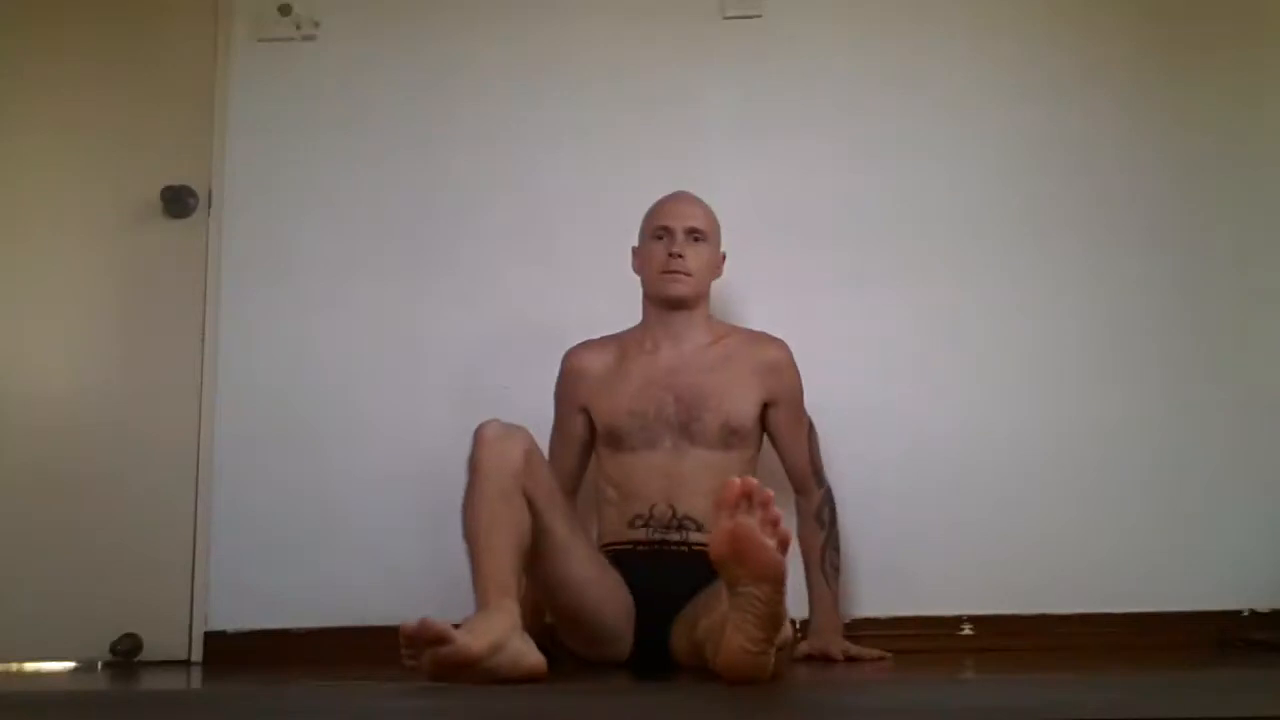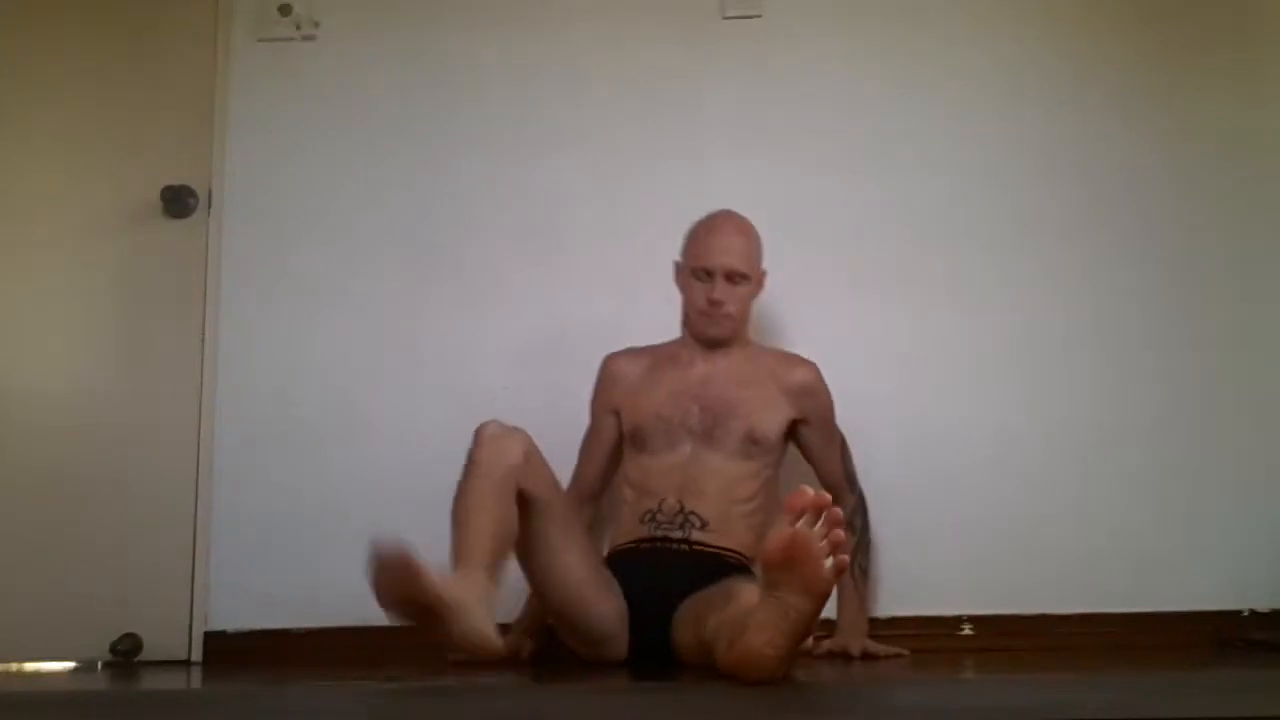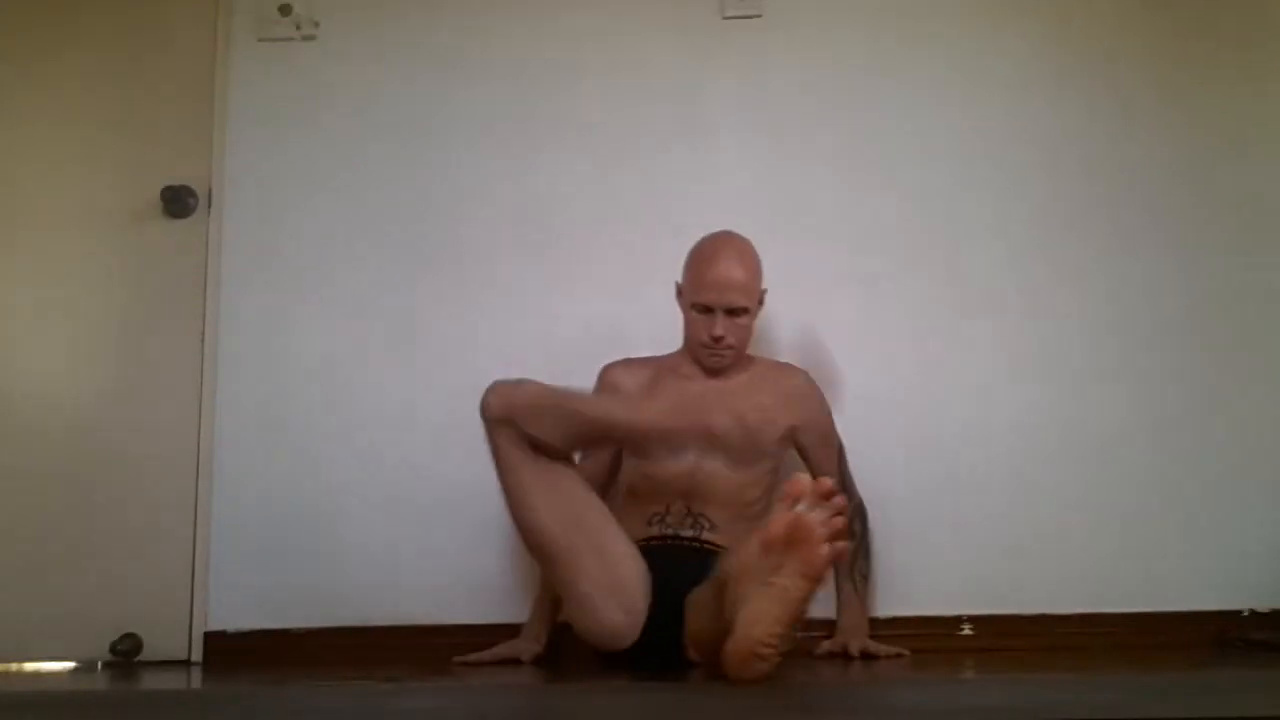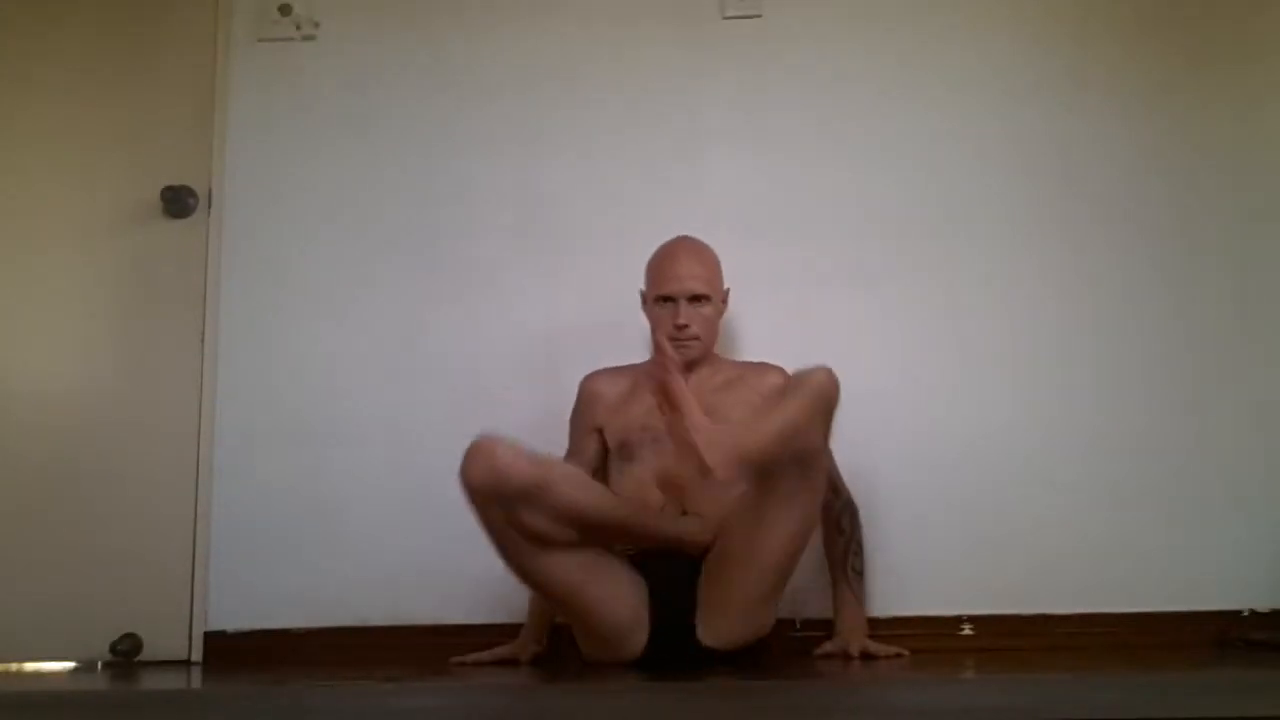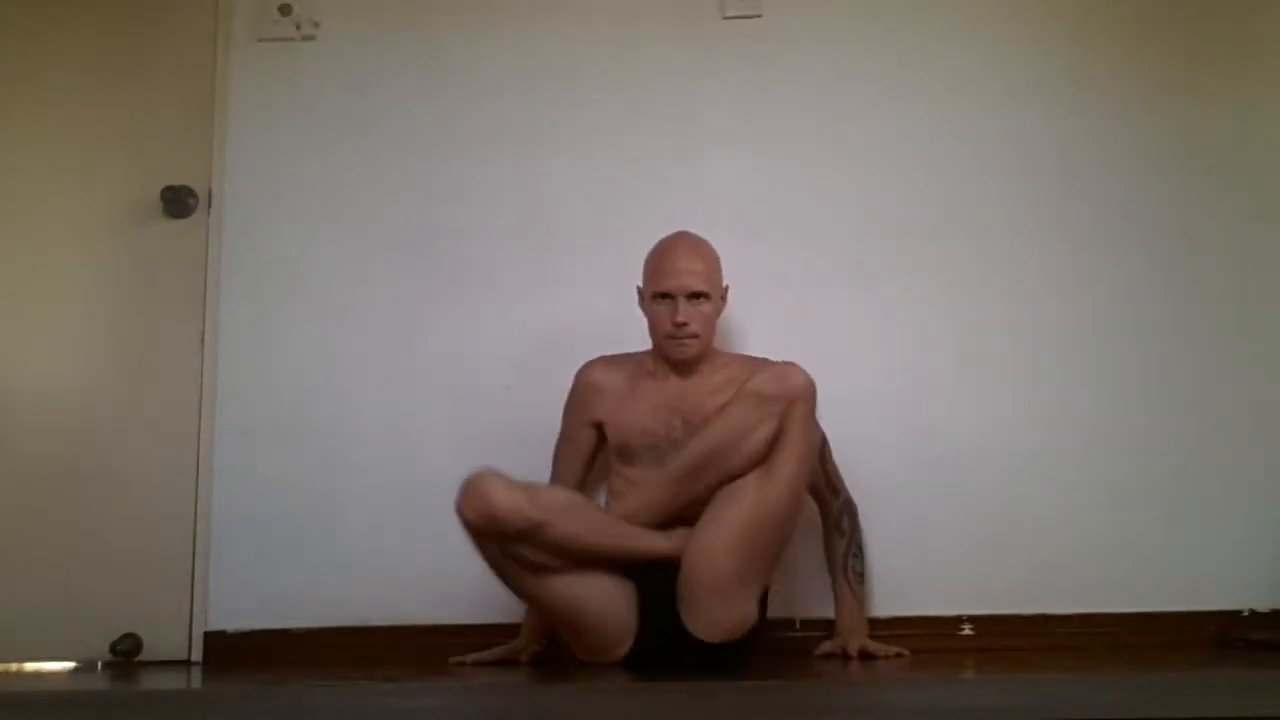
dt=0.3s
person 1, frame 1
left shoulder: (765, 362)
right shoulder: (587, 366)
left elbow: (812, 490)
right elbow: (553, 496)
left wrist: (826, 626)
right wrist: (526, 619)
left hip: (710, 593)
right hip: (610, 600)
right knee: (501, 443)
right ankle: (499, 631)
person 1, frame 2
left shoulder: (793, 382)
right shoulder: (624, 374)
left elbow: (847, 497)
right elbow: (583, 499)
left wrist: (852, 623)
right wrist: (529, 626)
left hip: (718, 595)
right hip: (611, 611)
right knee: (499, 442)
right ankle: (469, 608)
person 1, frame 3
left shoulder: (790, 390)
right shoulder: (625, 383)
left elbow: (845, 507)
right elbow: (579, 504)
left wrist: (853, 626)
right wrist: (535, 631)
left hip: (717, 597)
right hip: (623, 603)
right knee: (507, 401)
person 1, frame 4
left shoulder: (765, 387)
right shoulder: (604, 392)
left elbow: (837, 501)
right elbow: (557, 516)
left wrist: (851, 627)
right wrist: (533, 634)
left hip: (724, 620)
right hip: (625, 619)
left knee: (819, 386)
right knee: (488, 464)
person 1, frame 5
left shoulder: (764, 387)
right shoulder: (599, 385)
left elbow: (836, 502)
right elbow: (557, 500)
left wrist: (851, 626)
right wrist: (532, 632)
left hip: (713, 619)
right hip: (617, 620)
left knee: (791, 385)
right knee: (484, 500)
